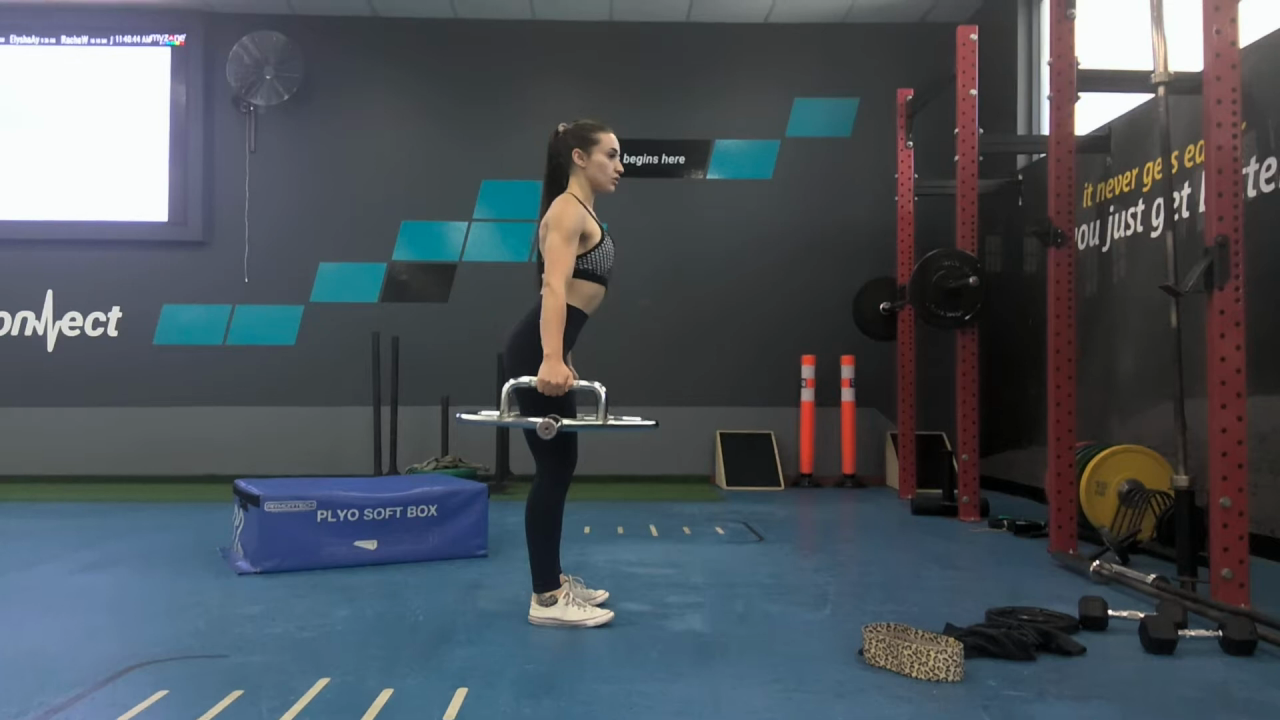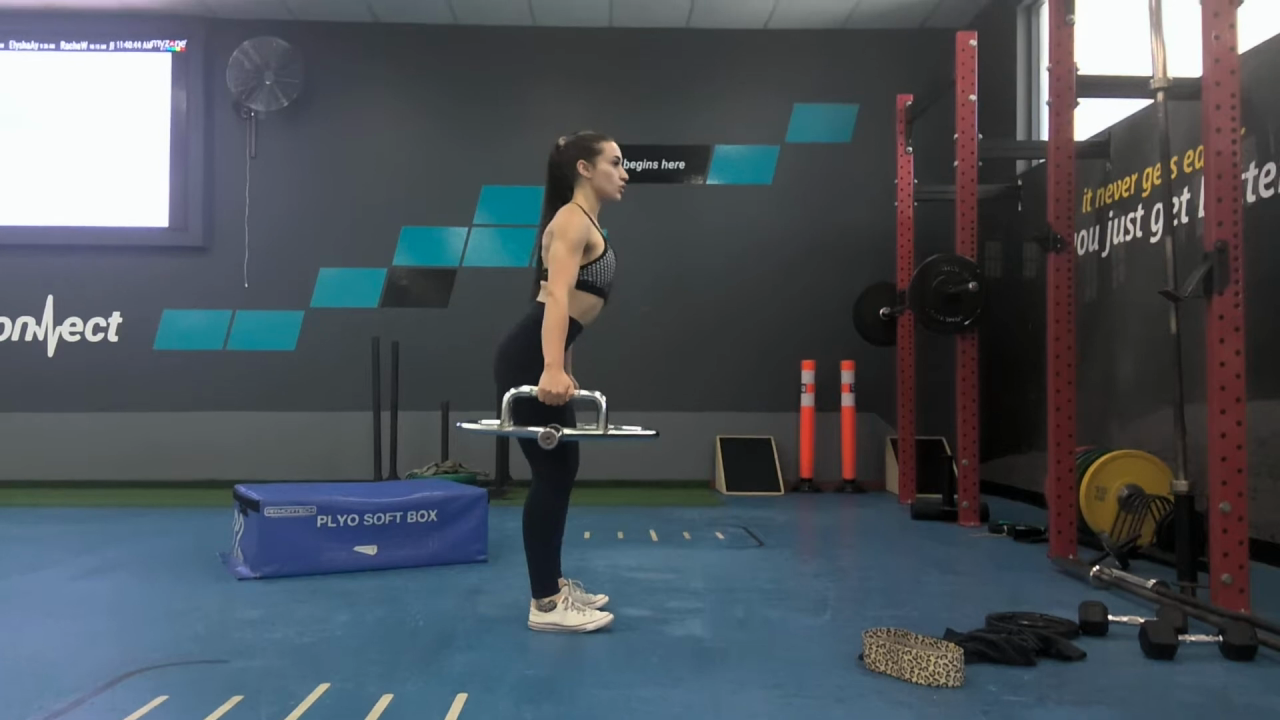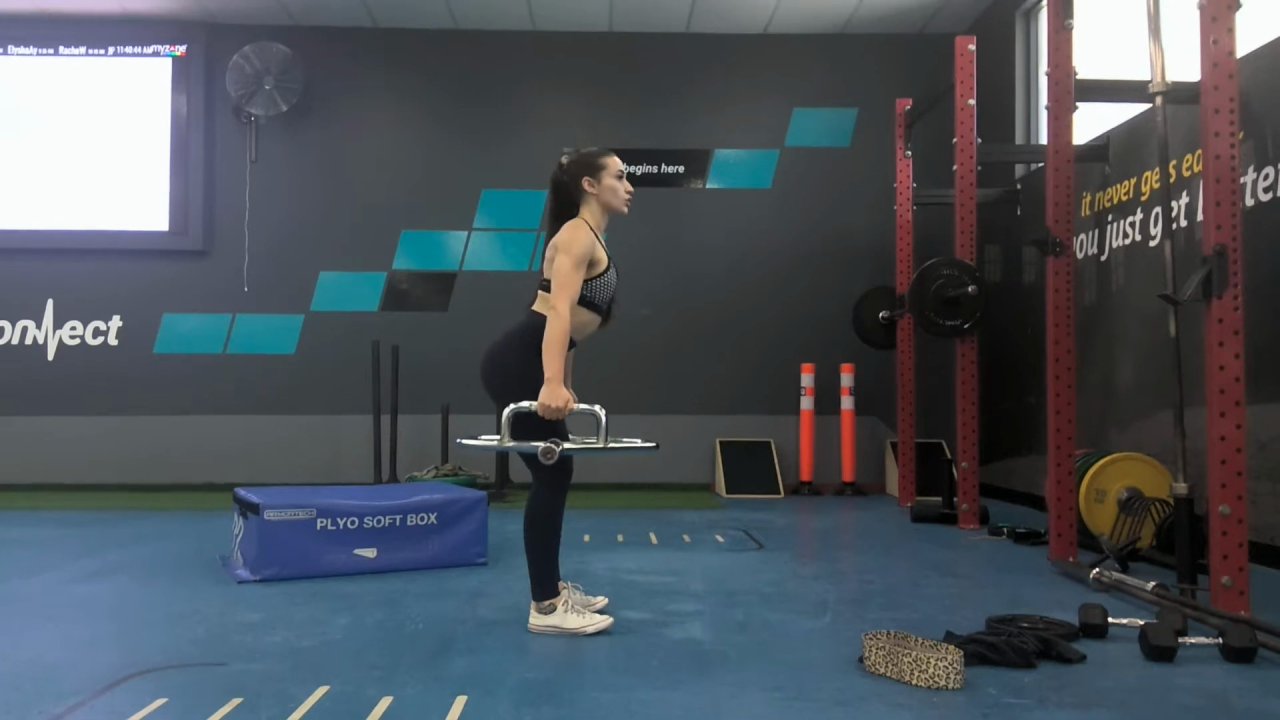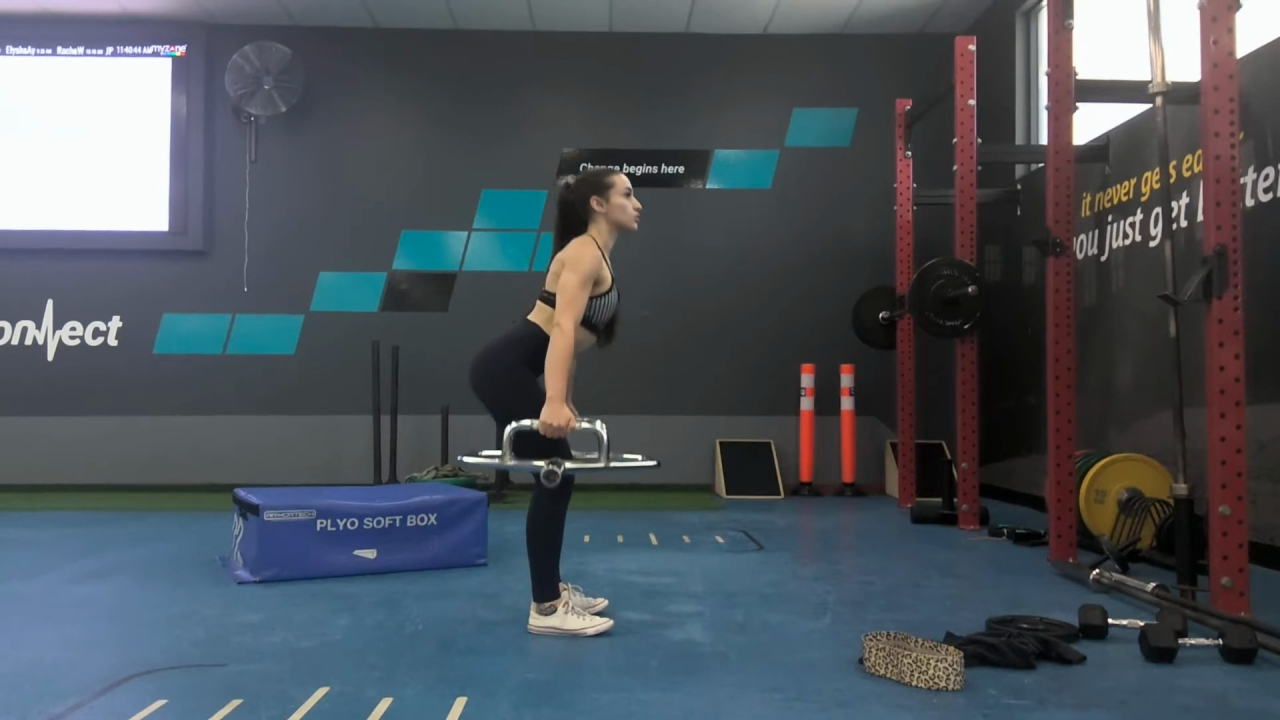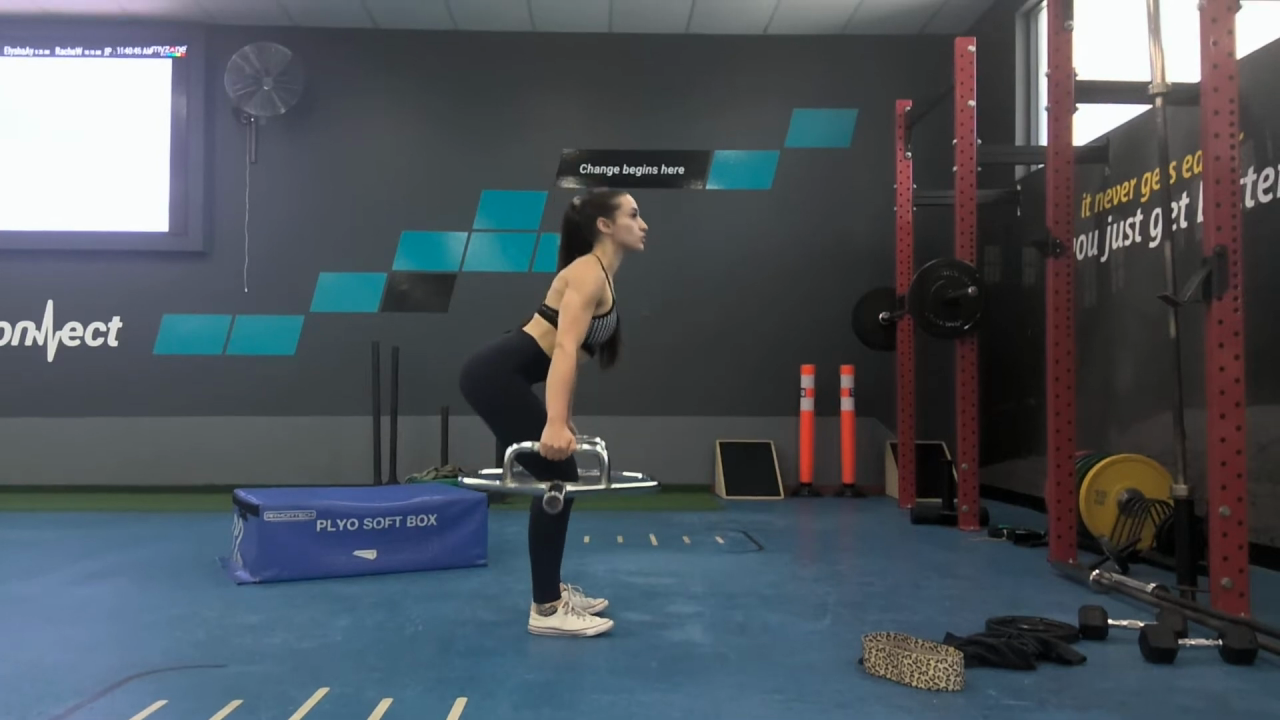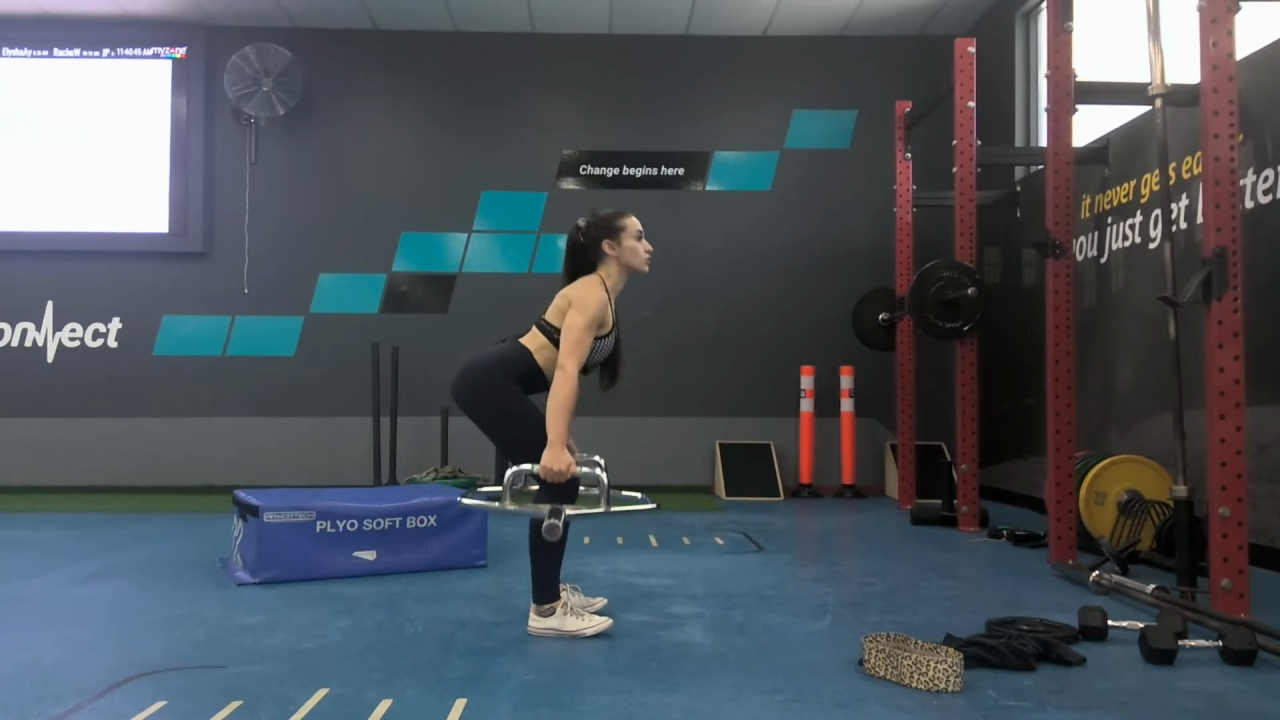
dt=0.2s
person 1, frame 1
left shoulder: (579, 210)
right shoulder: (568, 210)
right elbow: (554, 289)
left wrist: (560, 358)
right wrist: (552, 359)
left hip: (547, 349)
right hip: (539, 351)
left knee: (560, 465)
right knee: (554, 468)
left ankle: (553, 581)
right ankle: (547, 600)
person 1, frame 2
left shoulder: (582, 222)
right shoulder: (572, 220)
right elbow: (556, 298)
left wrist: (559, 367)
right wrist: (553, 369)
left hip: (540, 355)
right hip: (530, 357)
left knee: (561, 469)
right knee: (552, 473)
left ankle: (553, 585)
right ankle: (546, 605)
person 1, frame 3
left shoulder: (587, 236)
right shoulder: (578, 234)
right elbow: (558, 312)
left wrist: (562, 383)
right wrist: (552, 384)
left hip: (527, 363)
right hip: (517, 363)
left knee: (556, 473)
right knee: (551, 476)
left ankle: (552, 588)
right ankle: (546, 607)
person 1, frame 4
left shoulder: (595, 256)
right shoulder: (585, 253)
left elbow: (568, 333)
right elbow: (562, 329)
left wrist: (564, 400)
right wrist: (553, 403)
left hip: (514, 370)
right hip: (506, 369)
left knee: (557, 476)
right knee: (553, 479)
left ankle: (552, 589)
right ankle: (546, 609)
person 1, frame 5
left shoulder: (597, 274)
right shoulder: (589, 273)
left elbow: (567, 352)
right elbow: (564, 349)
left wrist: (564, 419)
right wrist: (554, 424)
left hip: (503, 376)
right hip: (496, 376)
left knee: (560, 479)
right knee: (556, 480)
left ankle: (552, 590)
right ankle: (546, 609)
person 1, frame 6
left shoulder: (600, 295)
right shoulder: (592, 293)
left elbow: (565, 370)
right elbow: (565, 370)
left wrist: (561, 438)
right wrist: (554, 447)
left hip: (495, 382)
right hip: (488, 384)
left knee: (561, 481)
right knee: (558, 481)
left ankle: (551, 590)
right ankle: (546, 610)
